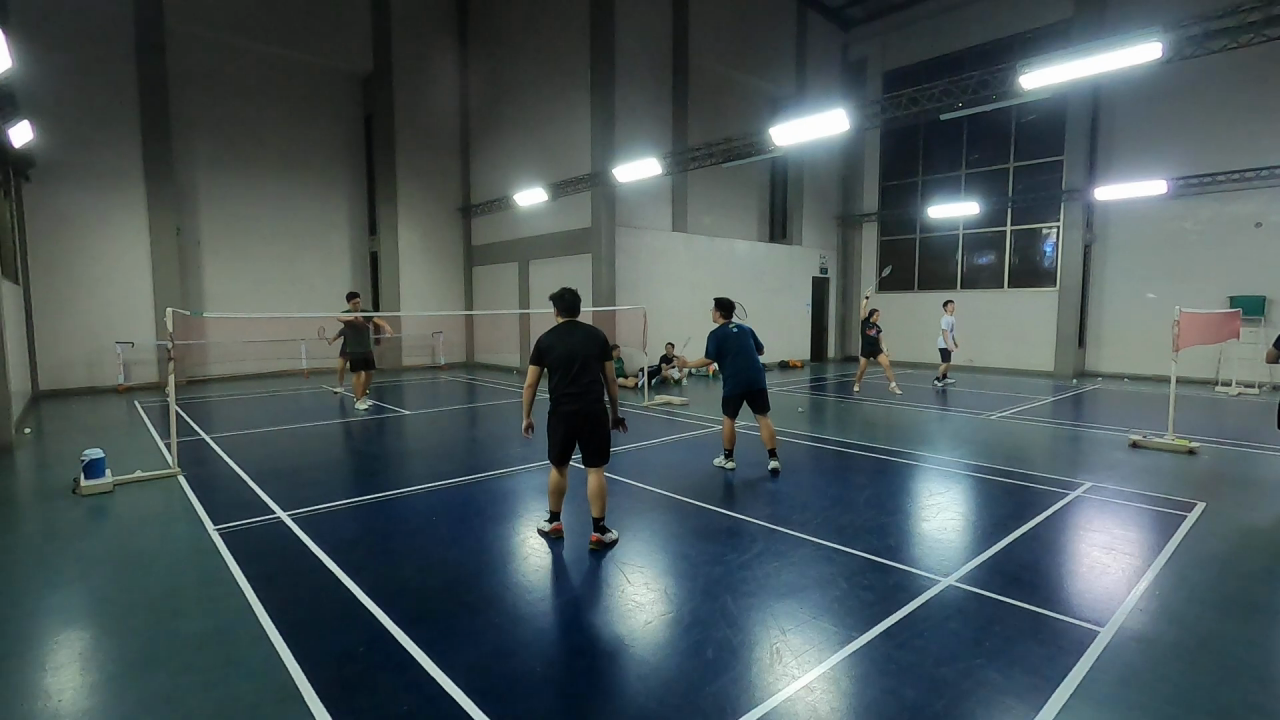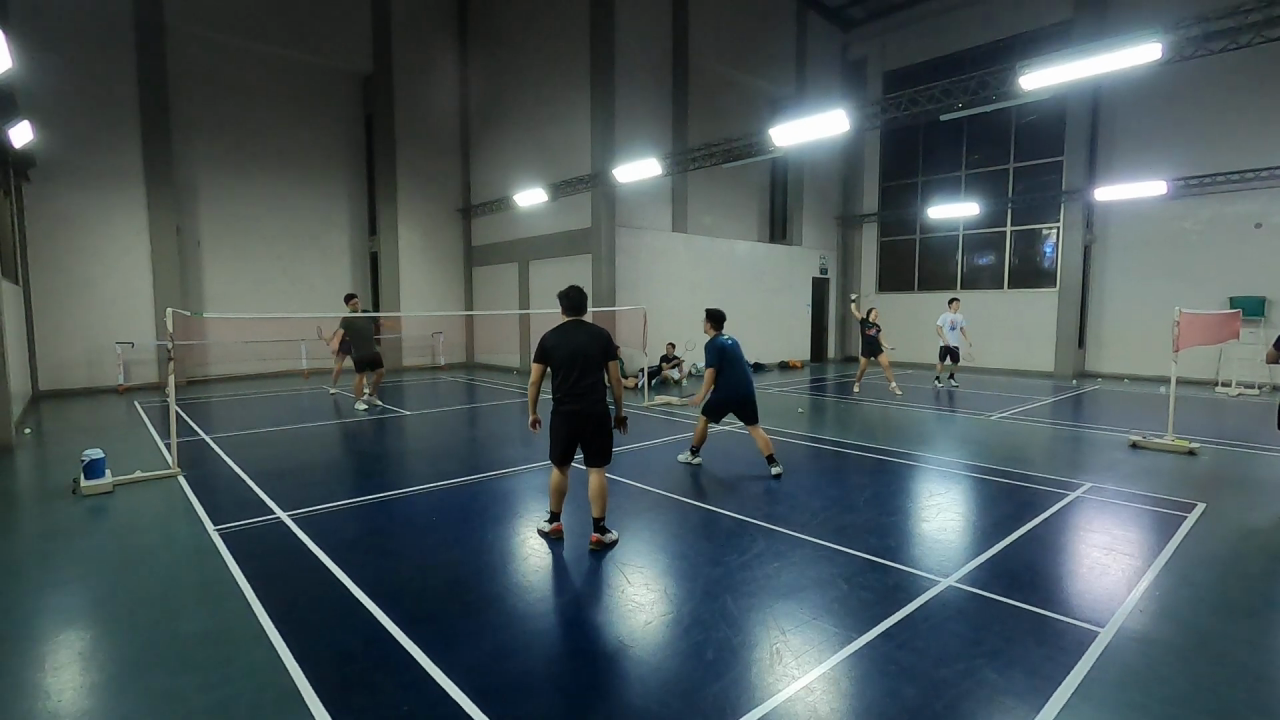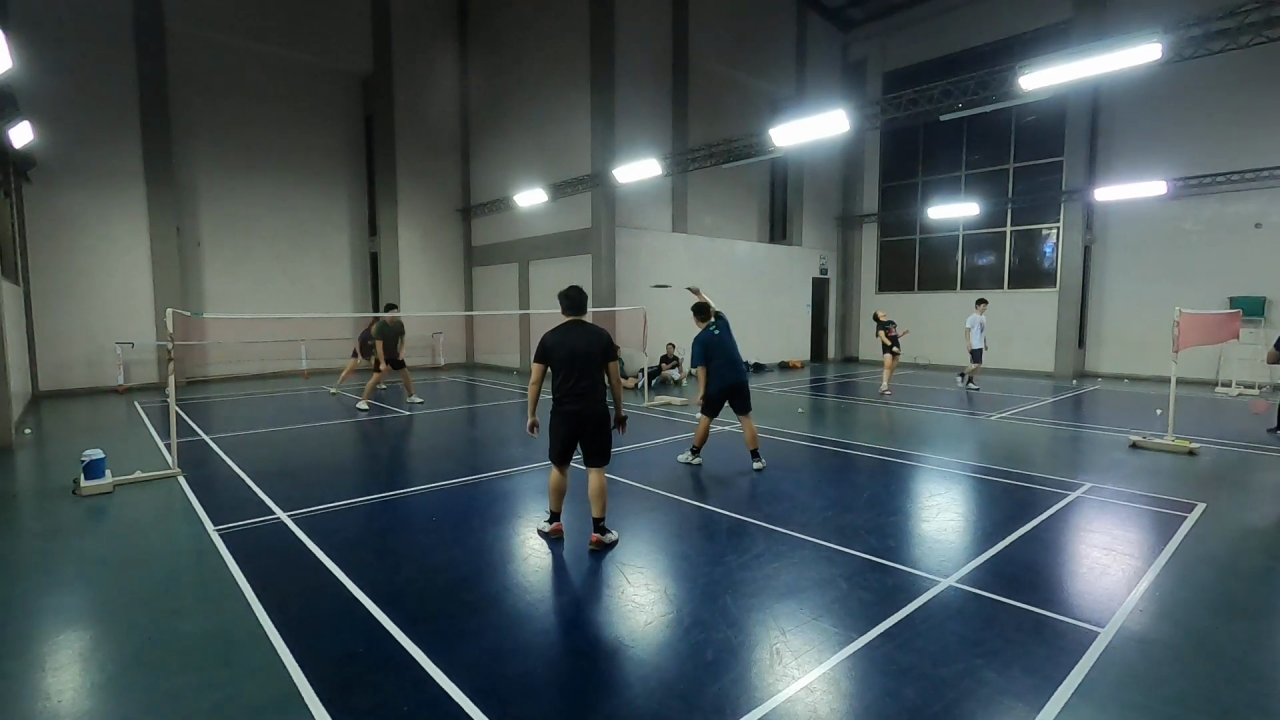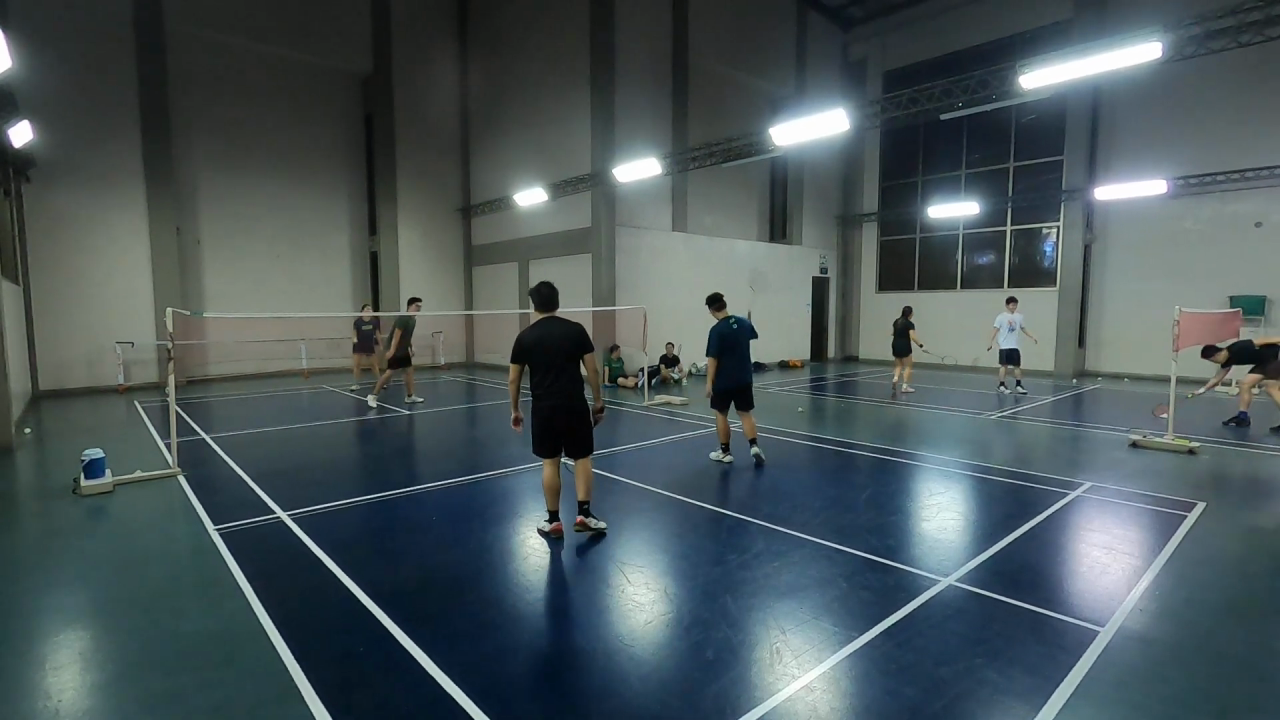
dt=0.7s
person 1, frame 1
left shoulder: (545, 340)
right shoulder: (597, 336)
left elbow: (530, 384)
right elbow: (611, 379)
left wrist: (526, 417)
right wrist: (615, 412)
left hip: (562, 413)
right hip: (594, 412)
left knee: (558, 467)
right knee: (596, 470)
left ankle: (554, 522)
right ankle: (599, 531)
person 1, frame 2
left shoulder: (549, 338)
right shoulder: (602, 336)
left elbow: (534, 381)
right elbow: (615, 379)
left wrist: (533, 413)
right wrist: (619, 412)
left hip: (564, 413)
right hip: (596, 412)
left knee: (559, 467)
right knee: (597, 471)
left ankle: (554, 523)
right ankle: (599, 532)
person 1, frame 3
left shoulder: (550, 338)
right shoulder: (602, 336)
left elbow: (535, 381)
right elbow: (615, 380)
left wrist: (531, 415)
right wrist: (619, 412)
left hip: (563, 413)
right hip: (596, 412)
left knee: (559, 467)
right knee: (596, 470)
left ankle: (554, 522)
right ankle: (599, 531)
person 1, frame 4
left shoulder: (525, 336)
right shoulder: (576, 330)
left elbow: (513, 379)
right elbow: (593, 370)
left wrist: (515, 411)
right wrist: (598, 402)
left hip: (543, 408)
right hip: (574, 406)
left knee: (550, 463)
right knee: (582, 459)
left ankle: (553, 521)
right ankle: (584, 514)
